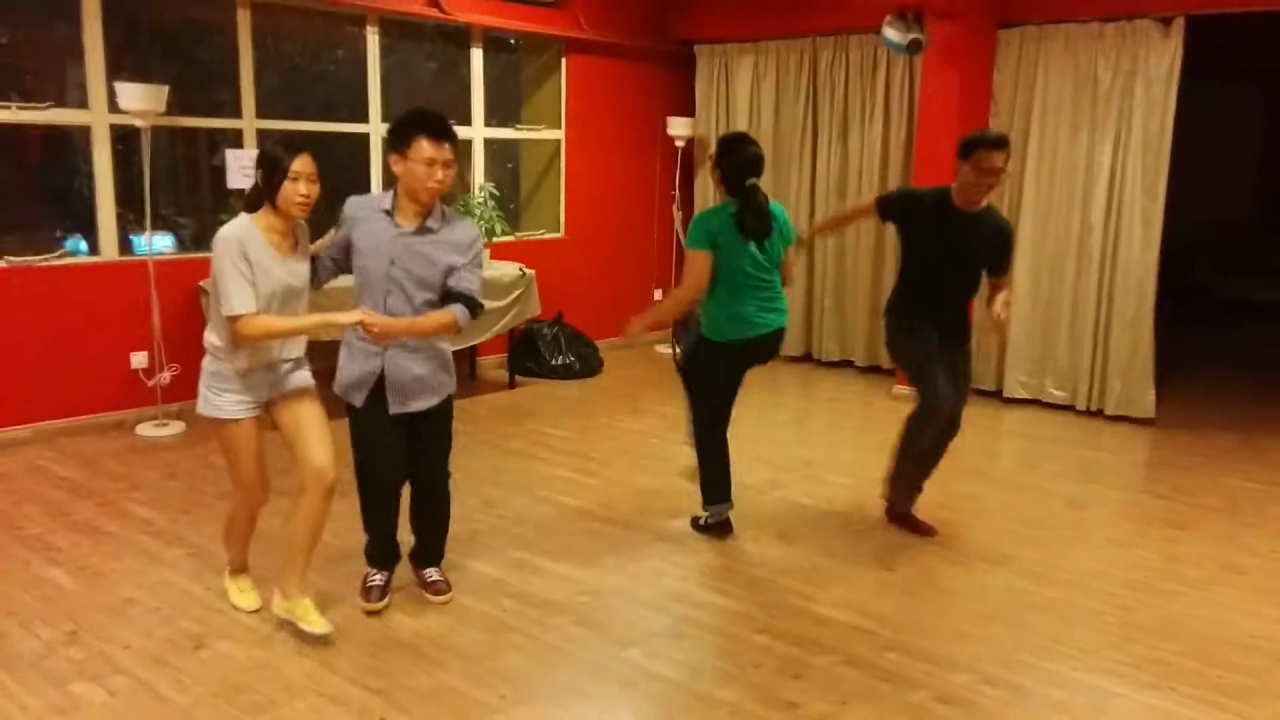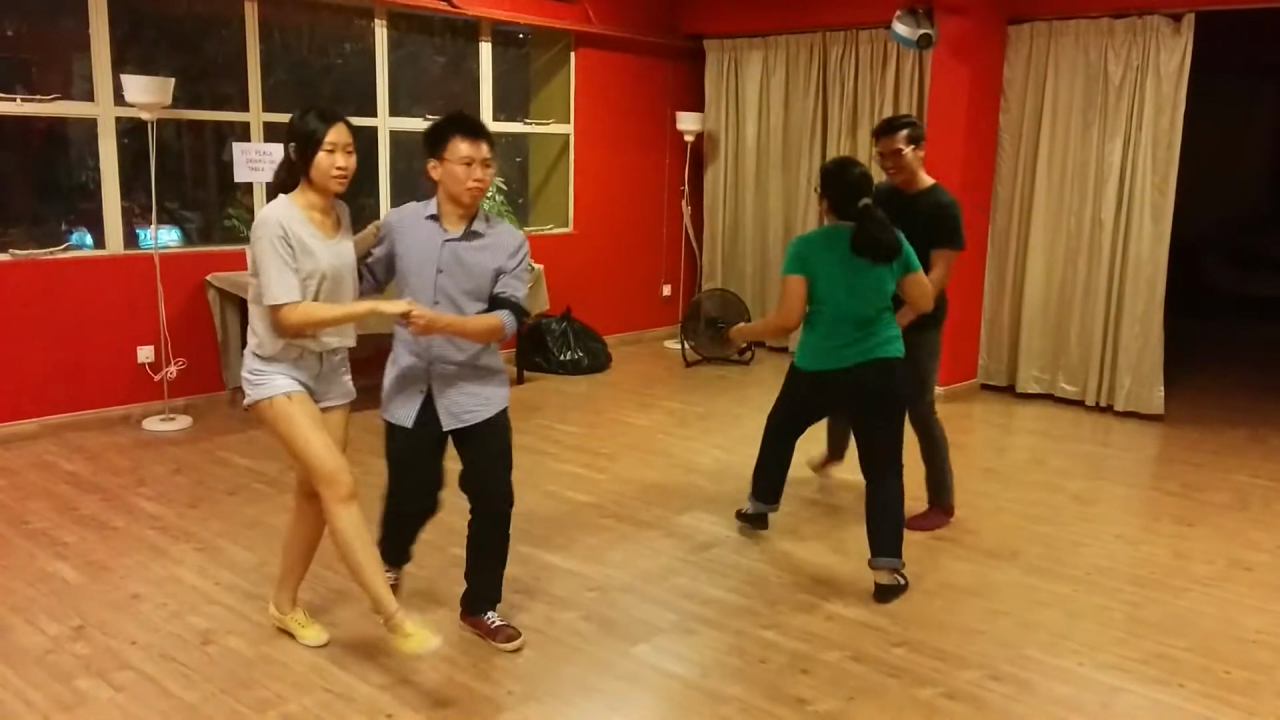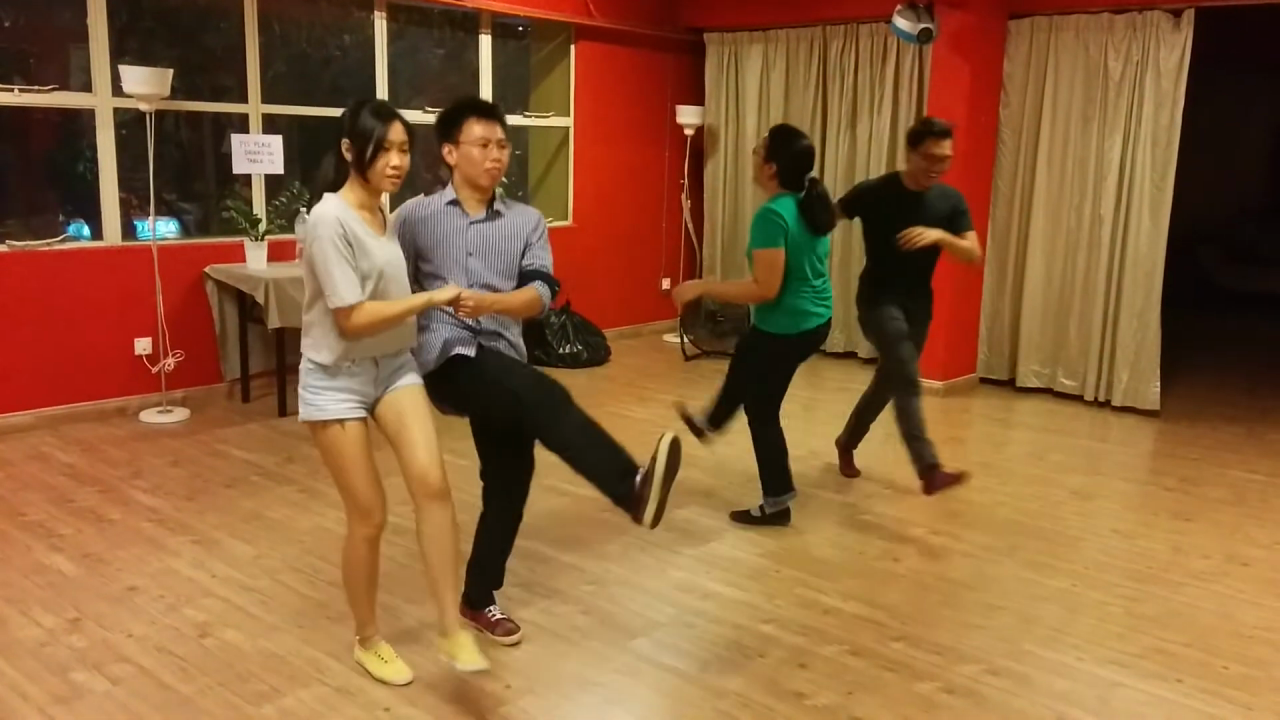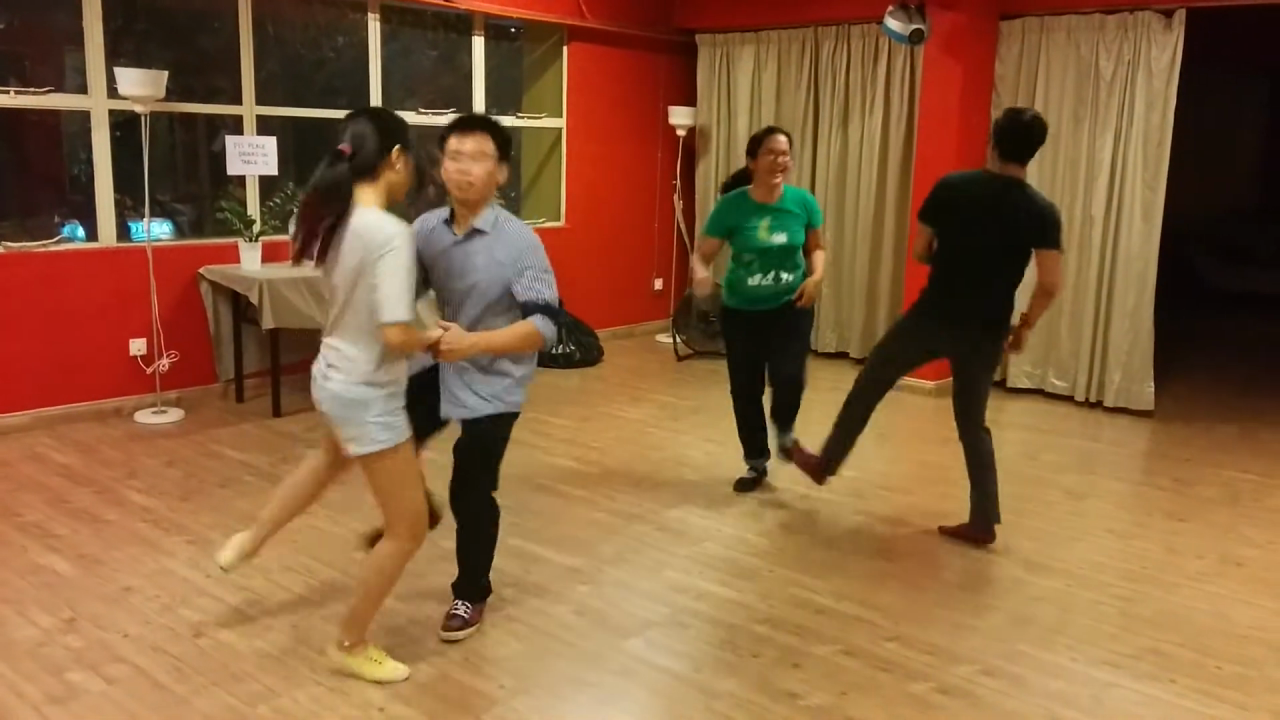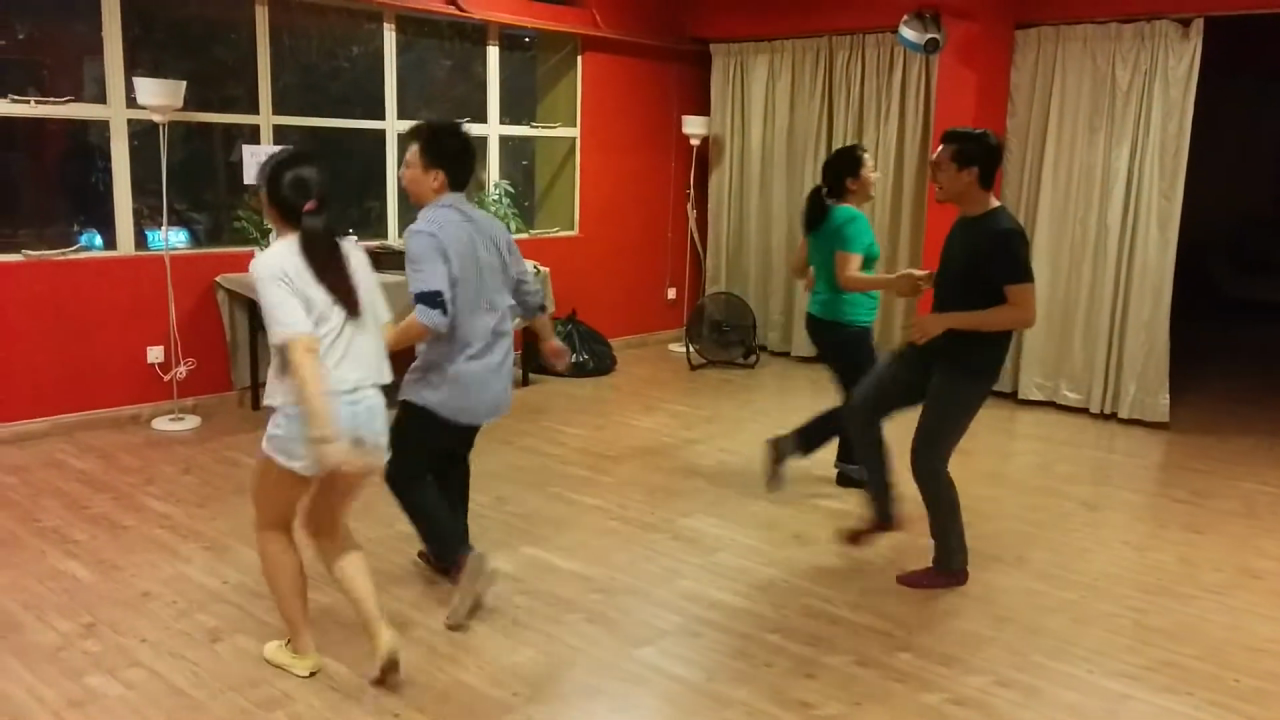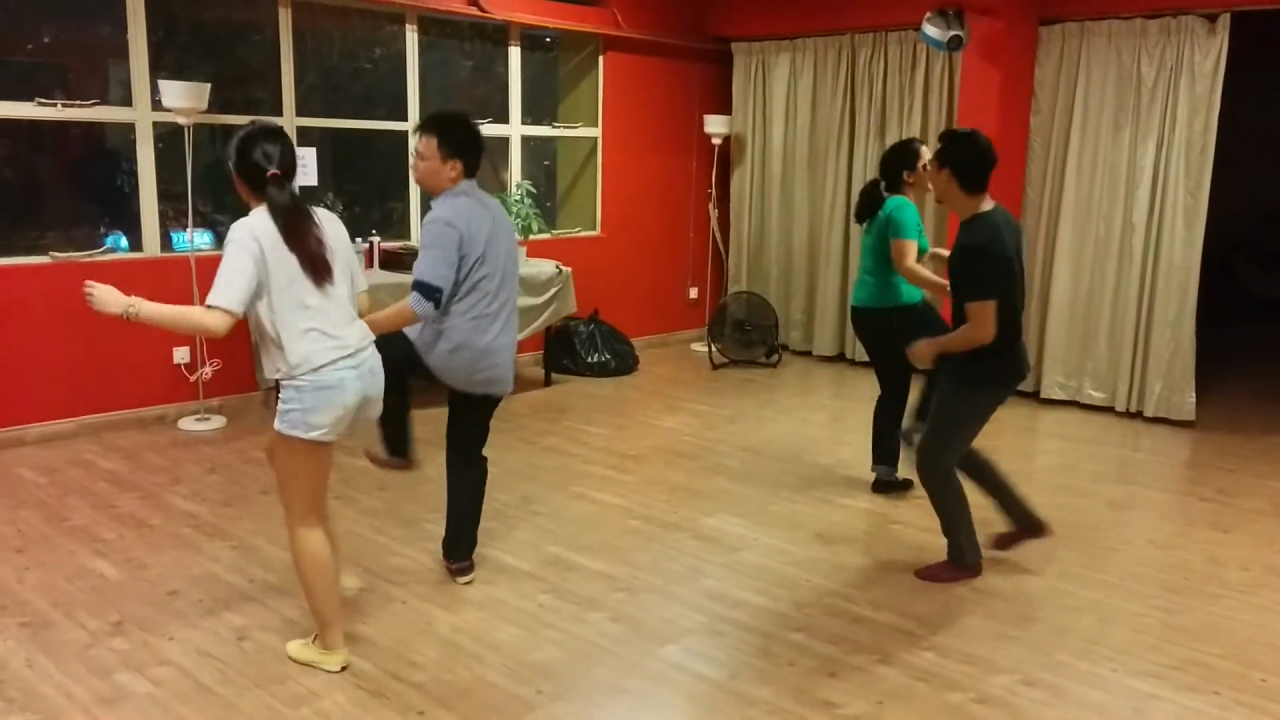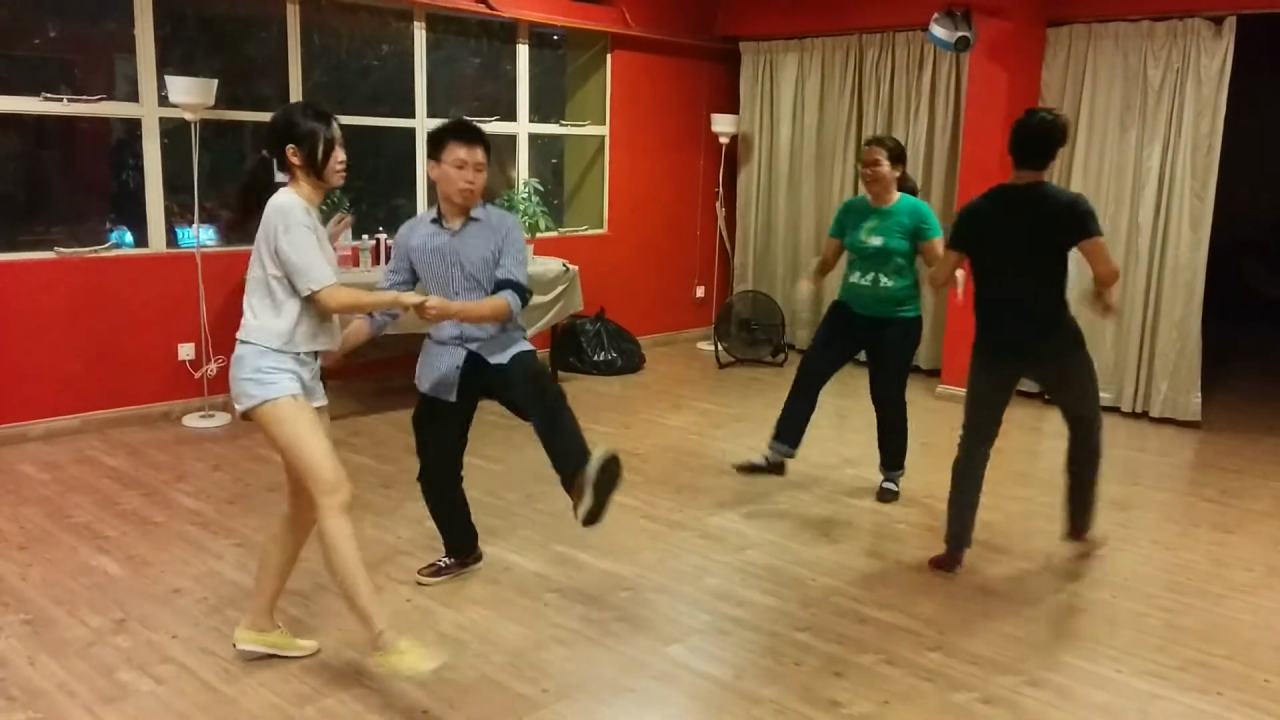
dt=0.7s
person 1, frame 1
left shoulder: (300, 232)
right shoulder: (234, 238)
right elbow: (244, 326)
right wrist: (330, 319)
left hip: (290, 369)
right hip: (235, 376)
left knee: (322, 475)
right knee: (253, 492)
left ankle: (291, 593)
right ankle: (236, 569)
person 1, frame 2
left shoulder: (338, 215)
right shoulder: (275, 220)
right elbow: (288, 315)
left wrist: (384, 233)
right wrist: (377, 308)
left hip: (332, 366)
right hip: (277, 369)
left knee: (315, 491)
right knee: (339, 484)
left ankle: (286, 603)
right ankle: (395, 615)
person 1, frame 3
left shoulder: (381, 214)
right shoulder: (329, 220)
right elbow: (352, 318)
right wrist: (431, 298)
left hip: (393, 366)
right hip: (334, 378)
left knee: (431, 480)
right knee: (368, 516)
left ankle: (452, 626)
right ankle: (367, 639)
person 1, frame 4
left shoulder: (320, 220)
right shoulder: (390, 234)
right elbow: (396, 339)
right wrist: (433, 336)
left hip: (332, 377)
right hip: (368, 393)
left knee: (330, 462)
right knee: (411, 525)
left ankle: (247, 543)
right ankle: (351, 641)
person 1, frame 5
left shoulder: (270, 266)
right shoulder: (351, 256)
left elbow: (301, 350)
right elbow: (382, 335)
left wrist: (327, 437)
left hip: (309, 418)
right hip: (367, 412)
left knee: (272, 524)
right knee: (326, 528)
left ankle: (301, 647)
right ankle: (381, 633)
person 1, frame 6
left shoulder: (249, 233)
right shoulder: (327, 221)
left elbow: (220, 319)
left wrist: (127, 305)
left hip: (314, 384)
right hip: (366, 367)
left knee: (300, 522)
right knee: (286, 458)
left ankle: (331, 644)
right ankle: (328, 575)
person 1, frame 7
left shoulder: (291, 209)
right shoulder: (291, 209)
right elbow: (328, 298)
left wrist: (325, 242)
right wrist: (400, 298)
left hip: (297, 368)
right hip: (270, 367)
left knee: (306, 501)
right knee: (332, 492)
left ankle: (258, 626)
right ankle: (383, 639)
person 2, frame 1
left shoulder: (463, 237)
right shoulder: (357, 214)
left elbow: (462, 312)
right elbow: (326, 267)
left wrist: (400, 326)
left hip: (425, 376)
right hip: (365, 370)
left knee: (430, 476)
right knee: (380, 473)
left ankle: (427, 559)
right ankle: (381, 562)
person 2, frame 2
left shoulder: (509, 242)
right shoulder: (400, 224)
left elbow: (508, 321)
right elbow: (367, 281)
left wrist: (445, 323)
left hip: (478, 388)
right hip: (412, 386)
left knee: (493, 499)
right knee: (412, 496)
left ankle: (481, 605)
right ankle: (391, 559)
person 2, frame 3
left shoulder: (527, 221)
right shoulder: (415, 217)
left elbow: (541, 293)
left wrist: (490, 302)
left hip: (502, 357)
right hip: (447, 355)
left knee: (509, 482)
right knee: (543, 396)
left ankle: (479, 598)
right ankle: (632, 483)
person 2, frame 4
left shoulder: (518, 244)
right shoulder: (426, 230)
left elbow: (544, 325)
left wrist: (475, 343)
left hip: (492, 384)
right hip: (441, 367)
left knee: (471, 492)
left ankle: (471, 596)
person 2, frame 5
left shoulder: (425, 233)
right shoulder: (490, 227)
left elbow: (433, 318)
right elbow: (528, 291)
left wrist: (386, 340)
right wrist: (547, 339)
left hip: (446, 379)
right hip: (490, 375)
left knee: (404, 469)
right knee: (450, 462)
left ankle: (461, 558)
right ankle: (449, 556)
person 2, frame 6
left shoulder: (444, 220)
right shoulder: (494, 212)
left elbow: (427, 304)
left wrist: (363, 324)
left hip: (455, 349)
right hip: (495, 358)
left knee: (384, 353)
right knee: (468, 451)
left ankle: (397, 448)
right ankle: (460, 556)
person 2, frame 7
left shoulder: (504, 228)
right shoulder: (411, 236)
left elbow: (513, 300)
right elbow: (385, 304)
left wrist: (456, 310)
right wrist: (335, 348)
left hip: (501, 350)
right hip: (443, 361)
left knee: (540, 393)
right knee: (436, 468)
left ankle: (584, 482)
right ankle: (462, 551)
person 3, frame 1
left shoulder: (997, 229)
right shoulder: (916, 203)
left elbow: (999, 283)
right elbow: (856, 212)
left wrist: (999, 304)
left hip: (951, 329)
right hip: (907, 322)
left knee: (947, 421)
right knee: (937, 400)
left ankle: (901, 503)
right ankle: (897, 481)
person 3, frame 2
left shoulder: (943, 205)
right shoulder: (878, 197)
left elbow: (938, 275)
left wrist: (899, 322)
left hip: (921, 318)
left knee: (920, 407)
left ankle: (941, 503)
right ankle: (835, 449)
person 3, frame 3
left shoulder: (951, 200)
right shoulder: (873, 192)
left elbow: (974, 255)
left wrist: (940, 235)
left hip: (919, 305)
right hip: (878, 301)
left knee: (887, 381)
right knee: (906, 376)
left ankle: (847, 442)
right ankle: (930, 470)
person 3, frame 4
left shoulder: (951, 188)
right shoulder: (1041, 210)
left elbow: (921, 251)
right elbow: (1051, 281)
right wrist: (1024, 324)
left hip: (933, 317)
right hip: (987, 331)
left knee: (871, 382)
right knee: (973, 421)
left ankle: (826, 462)
right ankle: (983, 522)
person 3, frame 5
left shoulder: (1004, 234)
right shoulder: (965, 222)
left elbow: (1023, 312)
left wrist: (946, 321)
right wrist: (927, 280)
left hip: (969, 367)
right hip: (931, 350)
left knee: (927, 458)
right knee: (861, 407)
left ankle: (950, 565)
right ankle: (883, 512)
person 3, frame 6
left shoulder: (974, 243)
right shoulder: (999, 221)
left elbow: (982, 331)
left wrist: (930, 349)
left hip: (980, 372)
right hip: (1003, 363)
left knee: (932, 458)
right knee: (952, 445)
left ankle: (964, 559)
right ankle: (1024, 520)
person 3, frame 7
left shoulder: (976, 211)
right shoulder: (1069, 207)
left elbow: (940, 277)
right elbow: (1106, 269)
left wrist: (956, 264)
right wrist: (1103, 293)
left hip: (993, 348)
right hip: (1056, 344)
left knee: (975, 444)
right knee: (1085, 421)
left ankle: (954, 548)
right ankle: (1079, 523)
person 4, frame 1
left shoulder: (708, 222)
right shoulder: (777, 215)
left elbow: (691, 291)
right elbow: (785, 275)
left wrist: (646, 320)
left hip: (728, 338)
right hip: (772, 332)
left knee: (710, 423)
right knee: (693, 365)
left ankle: (717, 513)
person 4, frame 2
left shoulder: (806, 248)
right shoulder: (891, 242)
left elbow: (787, 319)
right elbow: (923, 303)
left wrist: (746, 330)
left hip: (819, 371)
right hip: (882, 369)
left knee: (780, 430)
right knee: (884, 469)
left ankle: (759, 506)
right ankle: (887, 571)
person 4, frame 3
left shoulder: (771, 216)
right shoulder: (813, 206)
left elbow: (765, 289)
left wrist: (703, 287)
left hip: (783, 330)
right hip: (816, 321)
left knee: (762, 410)
right knee: (745, 361)
left ankle: (777, 503)
right ankle: (709, 422)
person 4, frame 4
left shoulder: (803, 203)
right shoulder: (731, 206)
left elbow: (817, 249)
right elbow: (701, 254)
left wrist: (814, 276)
right wrist: (699, 275)
left hip: (789, 307)
right hip: (742, 311)
left knee: (788, 378)
right knee: (745, 388)
left ankle: (783, 433)
right ankle: (755, 462)
person 4, frame 5
left shoulder: (826, 216)
right shoulder: (853, 219)
left elbow: (798, 268)
right elbow: (847, 278)
right wrist: (892, 282)
left hip: (827, 319)
right hip: (843, 325)
left ankle: (849, 468)
right ankle: (789, 445)
person 4, frame 6
left shoulder: (884, 207)
right shoulder: (900, 209)
right elbow: (906, 268)
left wrist: (940, 253)
right wrist: (951, 289)
left hip: (868, 309)
right hip: (893, 309)
left knee: (894, 387)
left ankle: (886, 473)
right ankle: (915, 429)
person 4, frame 7
left shoulder: (918, 212)
right shoulder: (850, 209)
left elbow: (939, 263)
right elbow: (827, 257)
right wrist: (810, 281)
left hip: (898, 320)
right hip: (849, 311)
left knee: (888, 397)
right knee: (809, 373)
left ankle: (892, 475)
right ankle: (777, 454)
